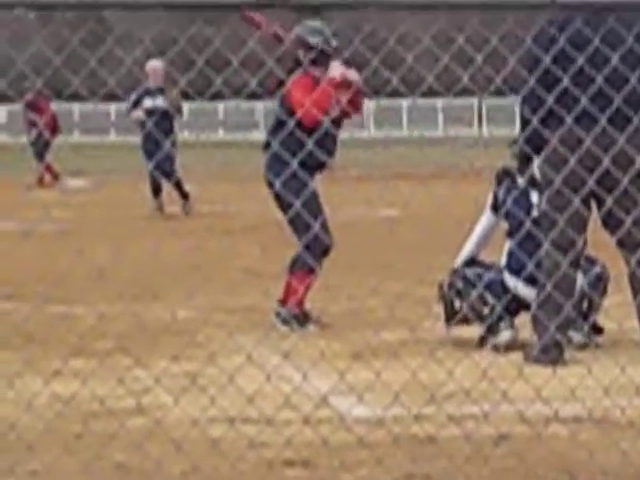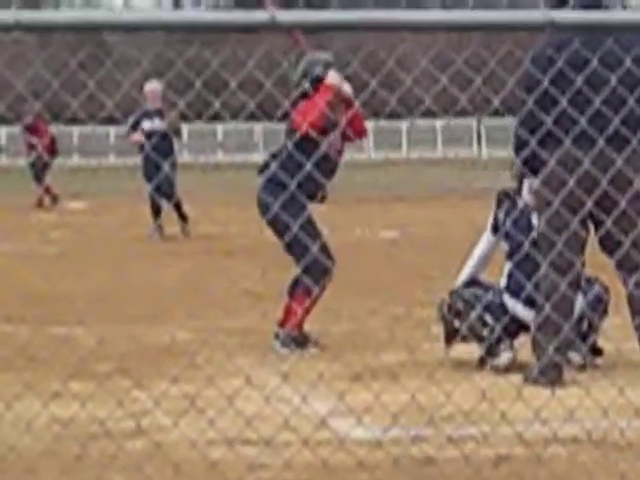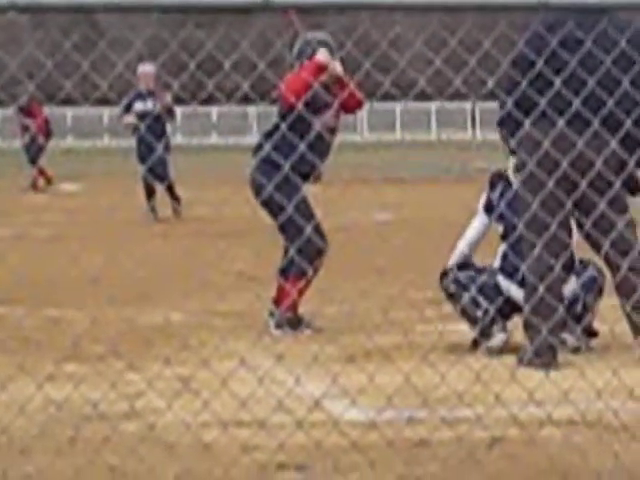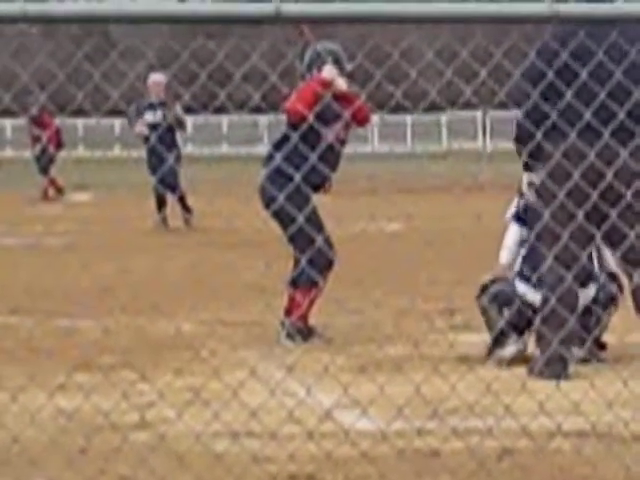
dt=0.5s
person 1, frame 1
left shoulder: (555, 29)
left elbow: (535, 94)
left wrist: (534, 149)
left hip: (566, 143)
left knee: (559, 244)
left ankle: (548, 342)
person 1, frame 2
left shoulder: (553, 49)
left elbow: (531, 115)
left wrist: (529, 169)
left hip: (563, 164)
left knee: (559, 265)
left ankle: (548, 362)
person 1, frame 3
left shoulder: (547, 28)
left elbow: (513, 89)
left wrist: (515, 143)
left hip: (545, 144)
right hip: (605, 149)
left knee: (544, 247)
left ankle: (541, 345)
person 1, frame 4
left shoulder: (560, 40)
left elbow: (534, 104)
left wrist: (531, 162)
left hip: (568, 158)
left knee: (560, 258)
left ankle: (553, 357)
person 2, frame 1
left shoulder: (322, 82)
right shoulder: (301, 82)
left elbow: (351, 109)
right elbow: (310, 117)
left wrist: (352, 85)
right wrist: (330, 80)
left hip: (299, 173)
right hip: (286, 172)
left knee: (316, 241)
right knee: (316, 240)
left ankle: (289, 305)
right ankle: (290, 310)
person 2, frame 2
left shoulder: (334, 113)
right shoulder: (307, 108)
left elbow: (359, 132)
right elbow: (308, 123)
left wrist: (348, 99)
right wrist: (329, 89)
left hip: (292, 199)
right hip: (279, 196)
left knee: (314, 262)
right knee: (318, 263)
left ankle: (288, 327)
right ankle: (290, 332)
person 2, frame 3
left shoulder: (329, 90)
right shoulder: (301, 85)
left elbow: (356, 103)
right elbow: (288, 94)
left wrist: (339, 77)
right wrist: (317, 66)
left hip: (286, 178)
right hip: (273, 175)
left knee: (304, 242)
right knee: (311, 244)
left ankle: (281, 308)
right ankle: (284, 314)
person 2, frame 4
left shoulder: (339, 102)
right shoulder: (309, 94)
left elbow: (364, 118)
right elbow: (293, 111)
left wrist: (345, 92)
right wrist: (321, 82)
left hip: (297, 189)
right hip: (283, 186)
left knee: (311, 253)
right knee: (319, 254)
left ankle: (292, 319)
right ankle: (295, 324)
person 3, frame 1
left shoulder: (505, 181)
left elbow: (482, 231)
left wrist: (456, 269)
left hip: (518, 288)
right knee: (596, 270)
left ankle: (498, 324)
right ankle: (581, 324)
person 3, frame 2
left shoulder: (507, 203)
left elbow: (480, 256)
left wrist: (456, 291)
left hip: (518, 311)
left knee: (462, 295)
right knee: (597, 289)
left ankle: (497, 346)
right ankle: (580, 347)
person 3, frame 3
left shoulder: (500, 185)
left elbow: (471, 238)
left wrist: (449, 269)
left hip: (513, 291)
right hip: (562, 292)
left knee: (454, 276)
right knee: (592, 272)
left ankle: (491, 328)
right ankle: (574, 328)
person 3, frame 4
left shoulder: (525, 201)
left elbow: (505, 261)
right elbow: (609, 267)
left hip: (532, 297)
right hip: (581, 295)
left knee: (490, 291)
right knee: (611, 284)
left ankle: (508, 339)
right ankle: (586, 342)
person 4, frame 1
left shoulder: (168, 91)
right shoulder: (142, 92)
left elbow: (178, 113)
right elbow: (131, 110)
left wrist: (173, 103)
right wrist: (136, 114)
left hip: (167, 136)
right hip: (149, 137)
left knee: (168, 170)
right knee: (153, 170)
left ankle: (185, 197)
right ankle: (158, 203)
person 4, frame 2
left shoulder: (166, 113)
right shoulder: (140, 115)
left elbow: (177, 134)
right elbow: (130, 133)
left wrist: (171, 125)
right wrist: (135, 137)
left hip: (167, 158)
right hip: (149, 158)
left knee: (168, 191)
right knee: (154, 191)
left ankle: (183, 219)
right ankle: (157, 225)
person 4, frame 3
left shoulder: (161, 95)
right shoulder: (133, 97)
left elbow: (171, 116)
right elbow: (124, 114)
left wrist: (165, 105)
right wrist: (127, 119)
left hip: (160, 139)
right hip: (143, 140)
left knee: (161, 172)
right knee: (147, 172)
left ankle: (175, 200)
right ankle: (151, 206)
person 4, frame 4
left shoulder: (171, 105)
right shoulder: (142, 106)
left elbow: (182, 126)
right elbow: (133, 119)
left wrist: (174, 116)
right wrist: (137, 127)
left hip: (171, 149)
right hip: (153, 150)
left knee: (172, 182)
right knee: (158, 182)
left ankle: (186, 211)
right ankle: (162, 216)
